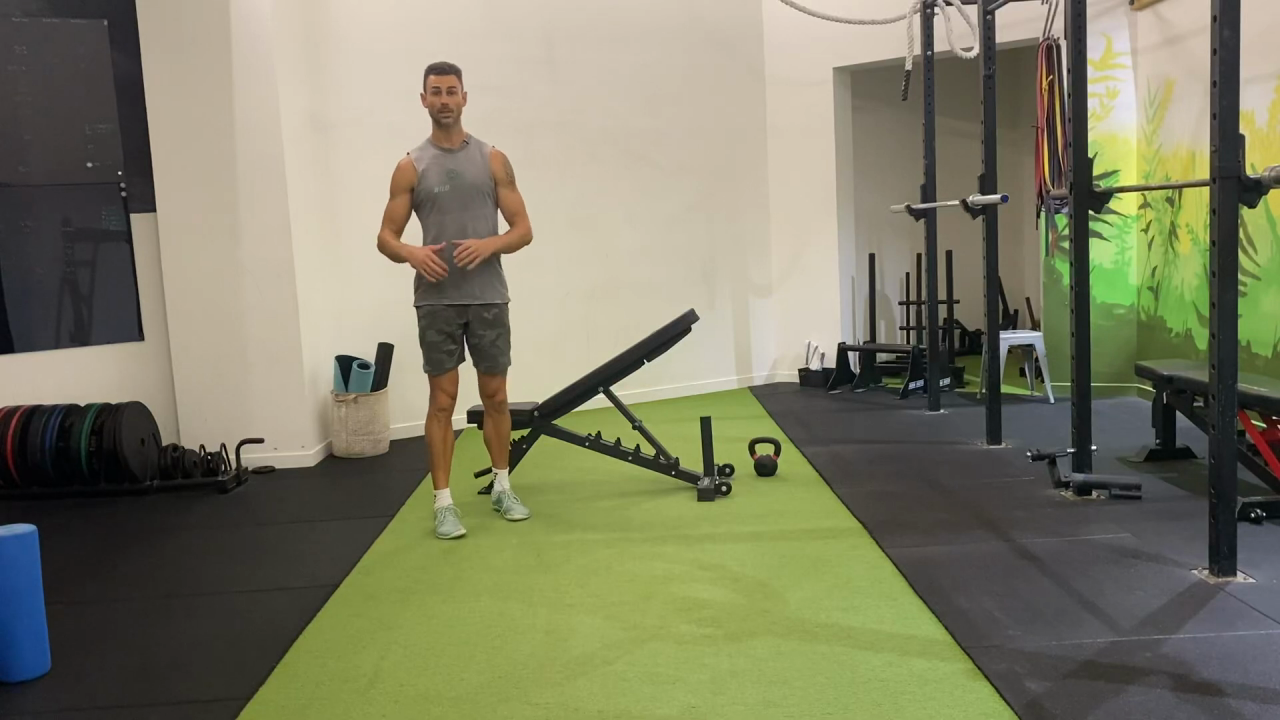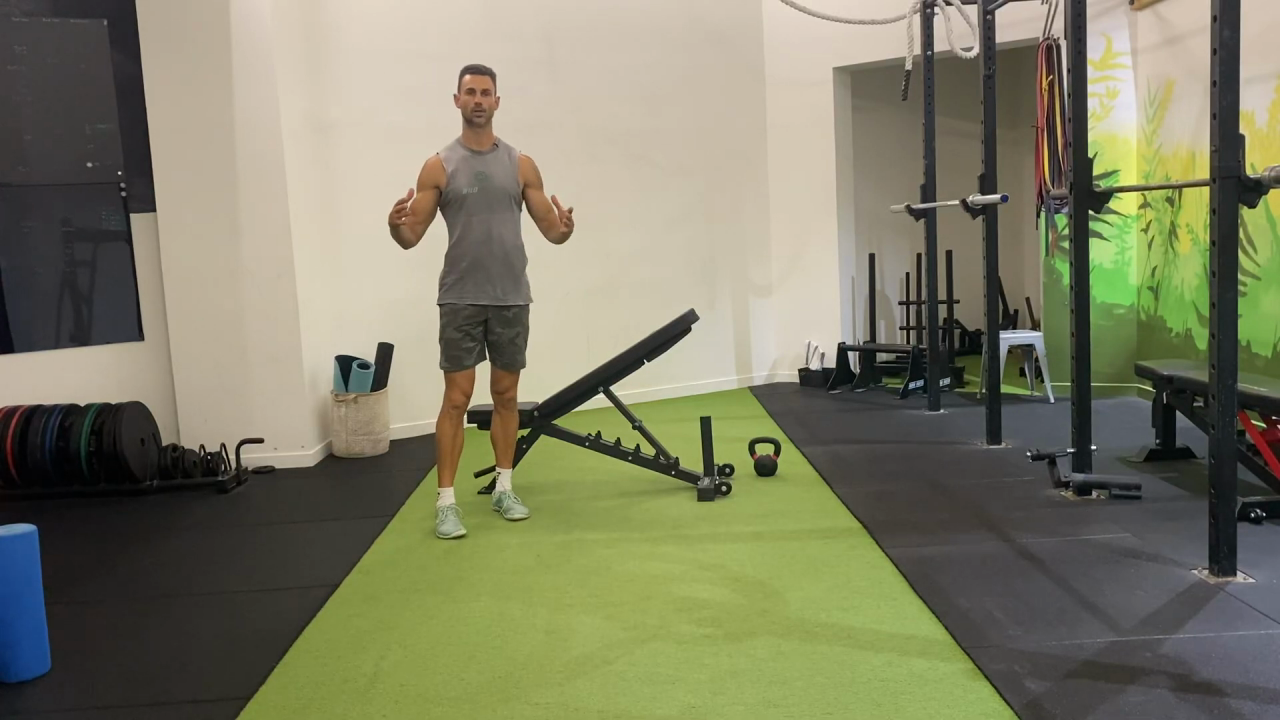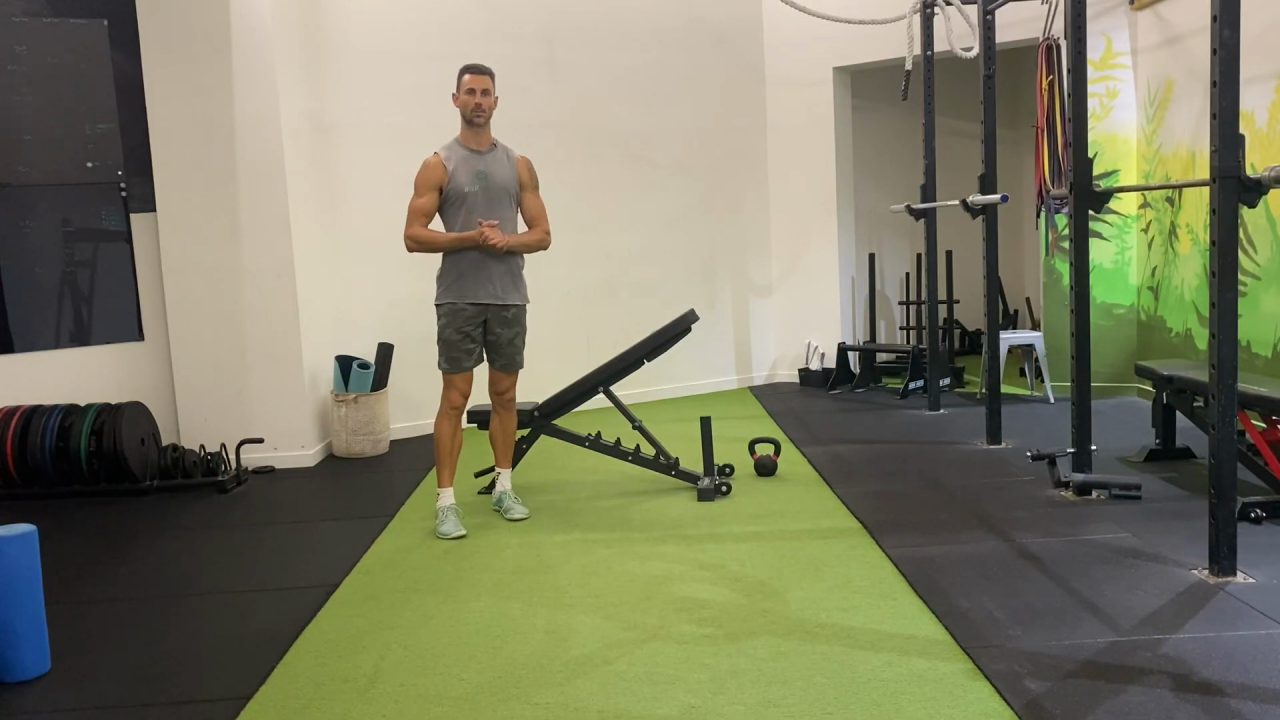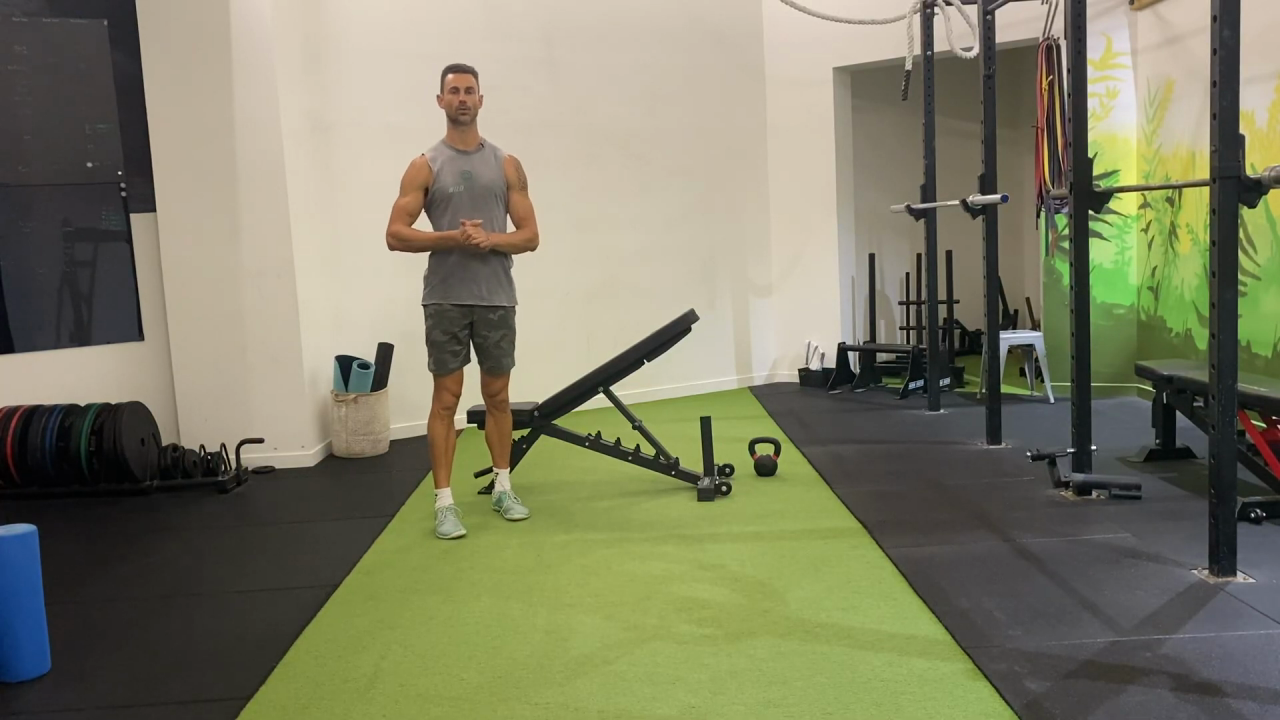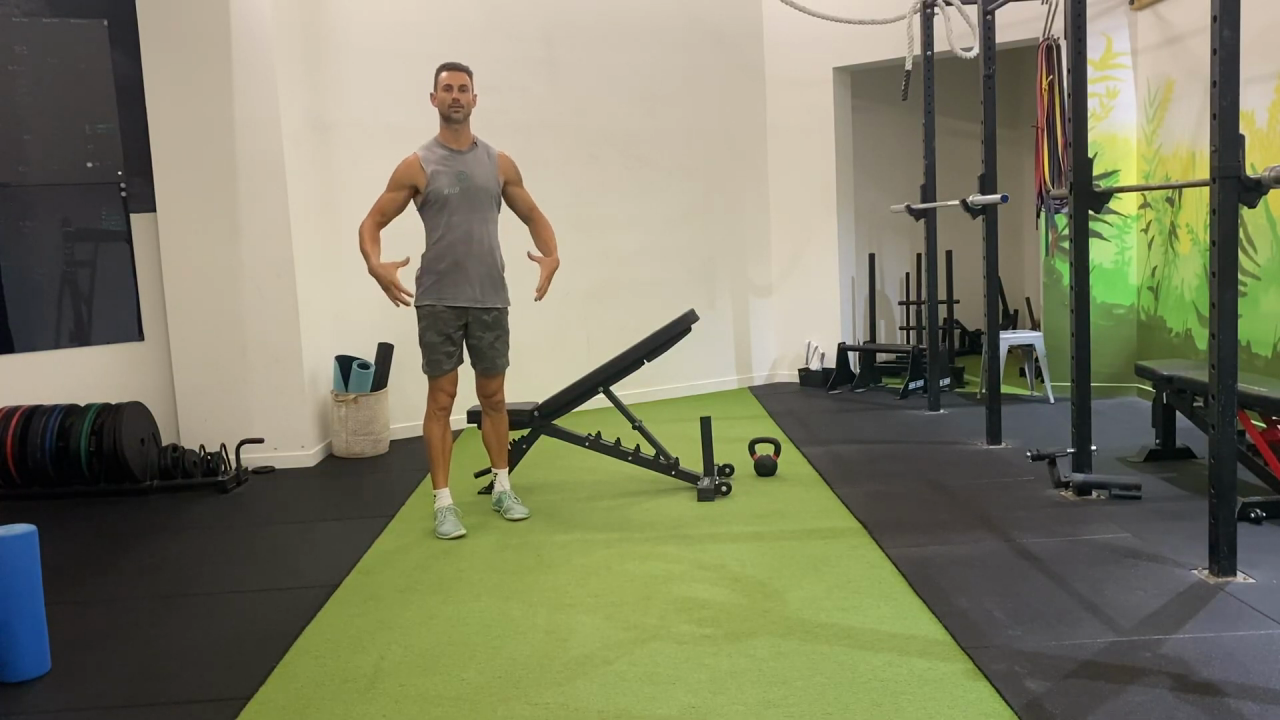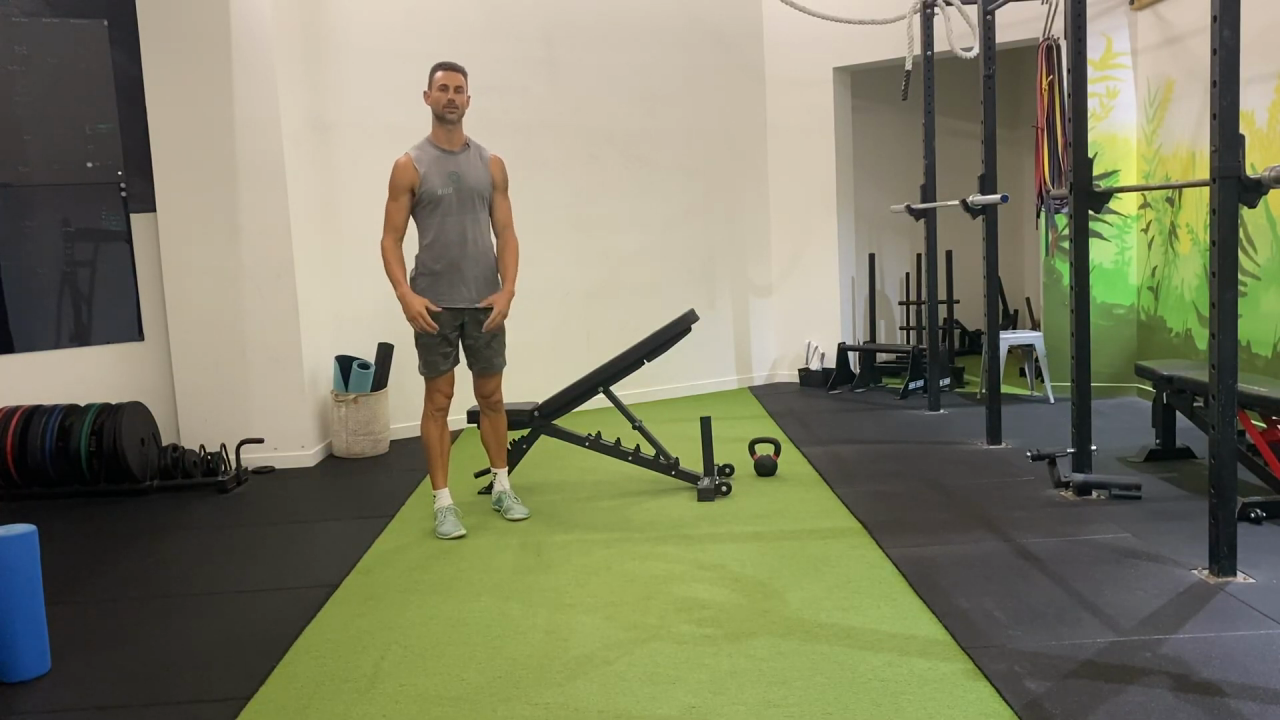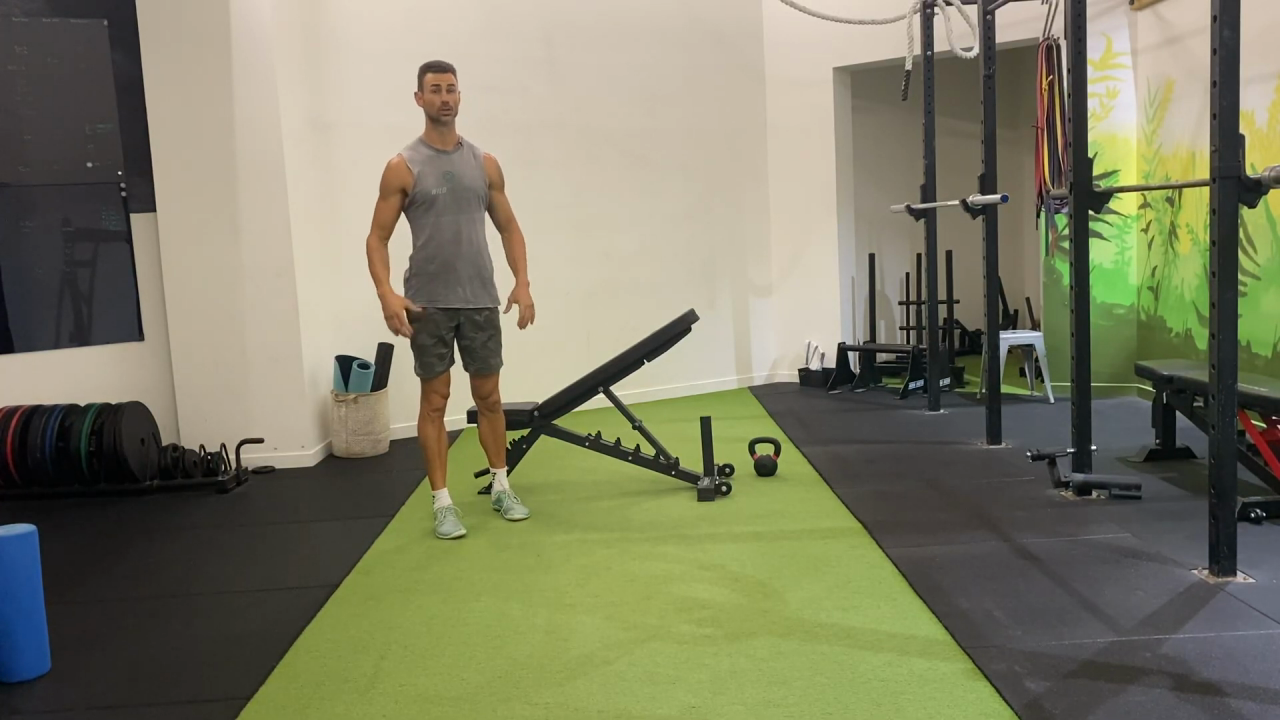
dt=0.7s
person 1, frame 1
left shoulder: (493, 159)
right shoulder: (411, 167)
left elbow: (524, 230)
right elbow: (385, 236)
left wrist: (489, 244)
right wrist: (412, 253)
left hip: (489, 297)
right hip: (437, 300)
left knee: (495, 397)
right knee: (442, 400)
left ankle: (502, 486)
right ankle: (443, 501)
person 1, frame 2
left shoulder: (521, 164)
right shoulder: (439, 166)
left elbow: (550, 232)
right elbow: (411, 238)
left wrist: (564, 228)
right wrist: (396, 225)
left hip: (511, 298)
right hip: (461, 299)
left knee: (505, 394)
right knee: (457, 399)
left ankle: (503, 487)
right ankle: (446, 500)
person 1, frame 3
left shoulder: (518, 165)
right shoulder: (438, 165)
left elbow: (542, 234)
right elbow: (413, 236)
left wrist: (506, 241)
right wrist: (470, 238)
left hip: (509, 297)
right hip: (458, 298)
left knee: (504, 394)
right knee: (455, 398)
left ankle: (503, 487)
right ankle: (446, 501)
person 1, frame 4
left shoulder: (506, 165)
right shoulder: (425, 166)
left elbow: (530, 235)
right elbow: (395, 234)
left wrist: (489, 238)
right wrist: (454, 237)
left hip: (497, 297)
right hip: (445, 299)
left knee: (497, 395)
right knee: (446, 399)
left ankle: (501, 487)
right ankle: (444, 501)
person 1, frame 5
left shoulder: (499, 162)
right shoulder: (416, 165)
left elbow: (533, 216)
right elbow: (371, 223)
left wrist: (551, 255)
right wrist: (375, 266)
left hip: (490, 298)
right hip: (438, 300)
left knee: (493, 395)
right knee: (441, 399)
left ankle: (501, 486)
right ankle: (443, 501)
person 1, frame 6
left shoulder: (490, 164)
right shoulder: (410, 166)
left elbow: (505, 234)
right elbow: (392, 239)
left wrist: (506, 290)
right wrist: (407, 295)
left hip: (484, 300)
right hip: (433, 302)
left knee: (491, 395)
right knee: (438, 399)
left ankle: (501, 486)
right ankle: (443, 501)
person 1, frame 7
left shoulder: (484, 163)
right shoulder: (402, 167)
left elbow: (509, 227)
right elbow: (377, 237)
left wrist: (522, 282)
right wrist: (386, 293)
left hip: (480, 300)
right hip: (428, 303)
left knee: (488, 395)
right knee: (435, 399)
left ankle: (501, 486)
right ankle: (442, 502)
